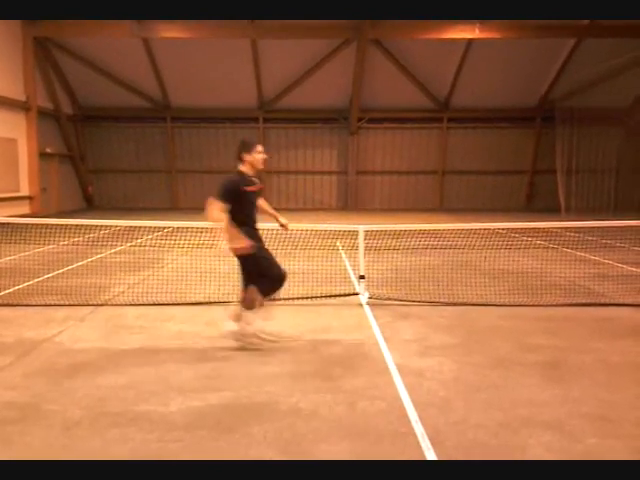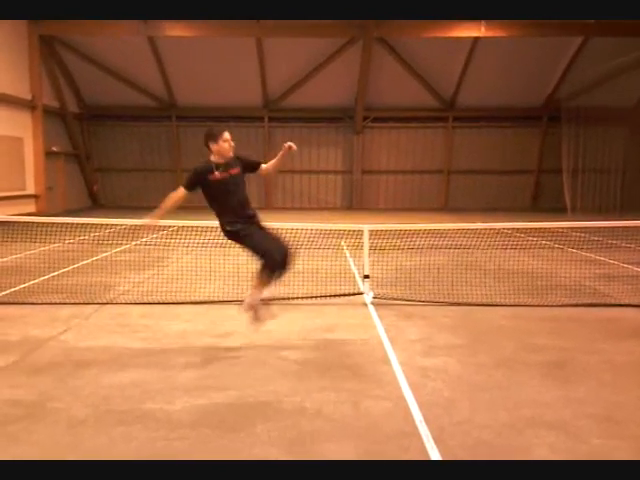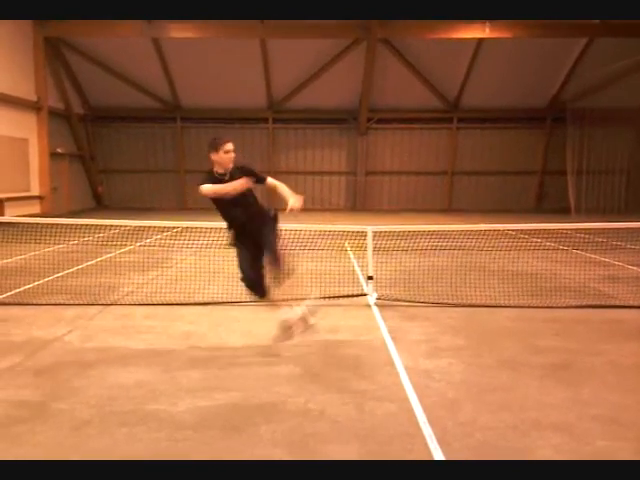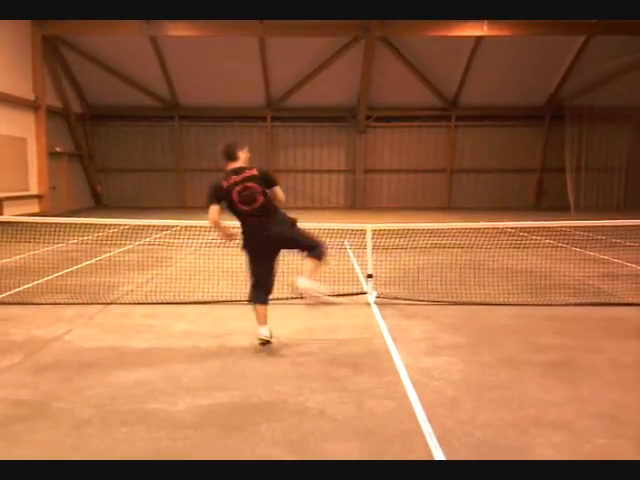
dt=0.4s
person 1, frame 1
left shoulder: (252, 179)
right shoulder: (233, 182)
right elbow: (214, 211)
left wrist: (277, 216)
right wrist: (234, 237)
left hip: (252, 238)
right hip: (242, 241)
left knee: (256, 283)
right knee: (276, 276)
left ankle: (241, 322)
right ankle: (245, 315)
person 1, frame 2
left shoulder: (238, 161)
right shoulder: (202, 171)
left elbow: (267, 168)
right elbow: (179, 195)
left wrist: (283, 152)
right wrist: (157, 215)
left hip: (250, 221)
right hip: (235, 226)
left knee: (281, 252)
right knee: (275, 256)
left ankle: (256, 296)
right ankle: (254, 298)
person 1, frame 3
left shoulder: (243, 170)
right shoulder: (209, 178)
left elbow: (274, 183)
right elbow: (208, 190)
left wrist: (290, 197)
right wrist: (232, 187)
left hip: (262, 223)
right hip: (243, 235)
left knee: (271, 253)
right knee: (251, 278)
person 1, frame 4
left shoulder: (218, 186)
right shoulder: (259, 173)
left elbow: (213, 219)
right elbow: (281, 198)
left wrist: (223, 230)
left hip: (256, 237)
right hip: (282, 227)
left knee: (261, 284)
right knee: (317, 248)
left ankle: (264, 333)
right ankle: (306, 281)
